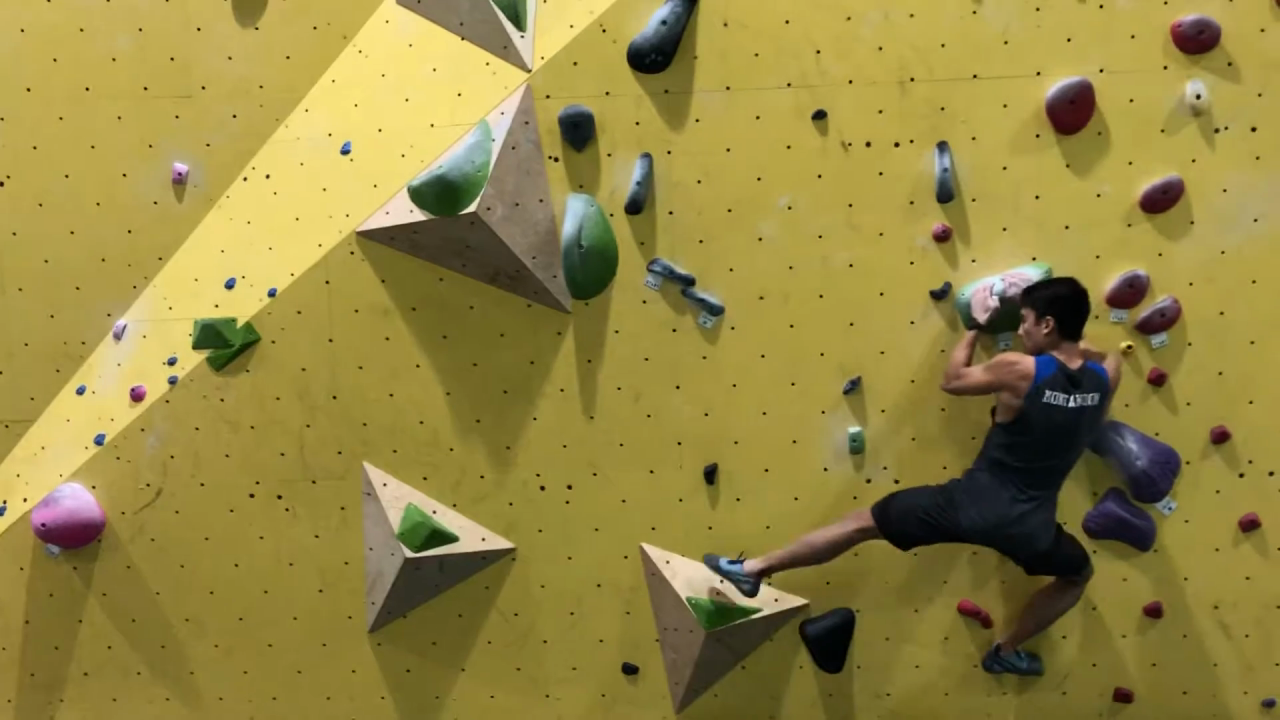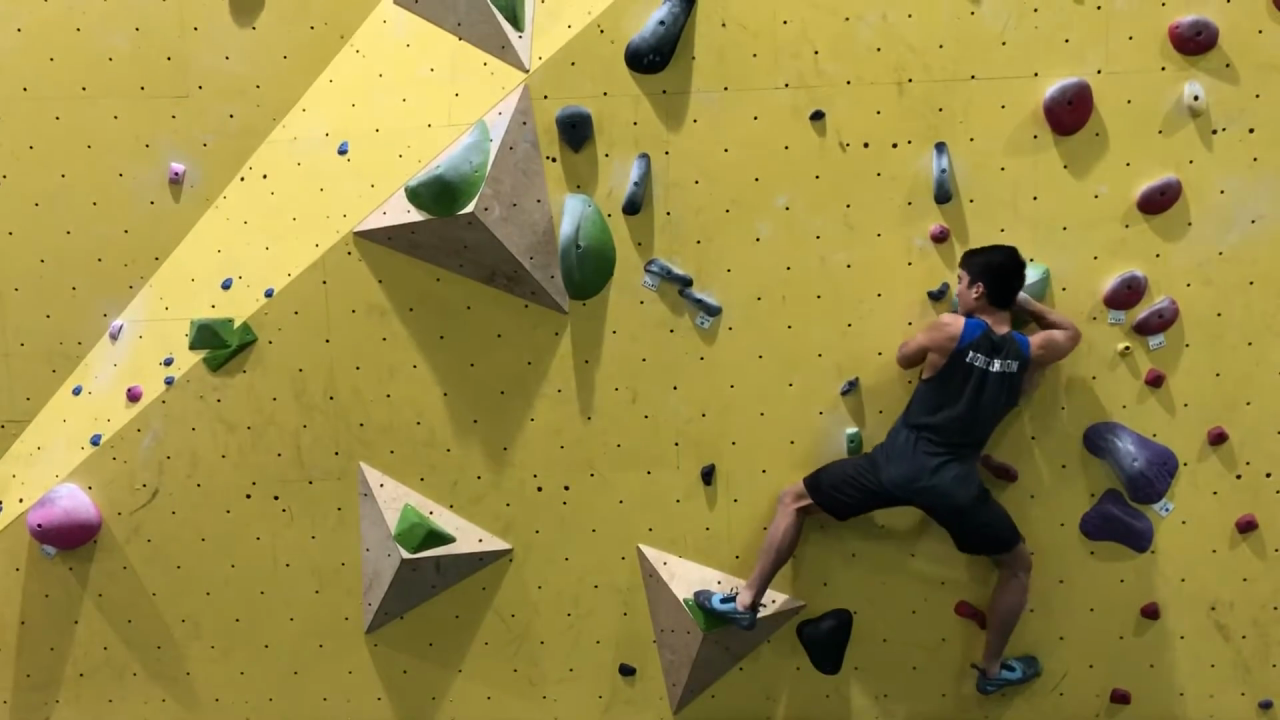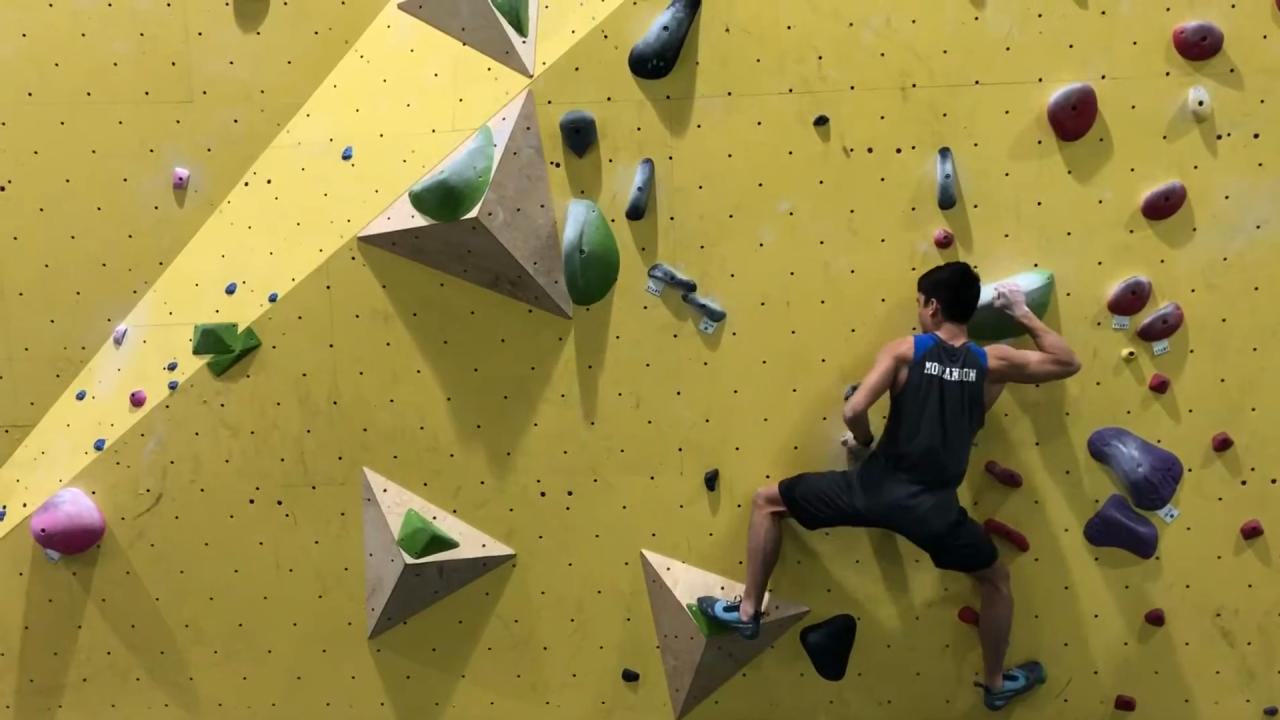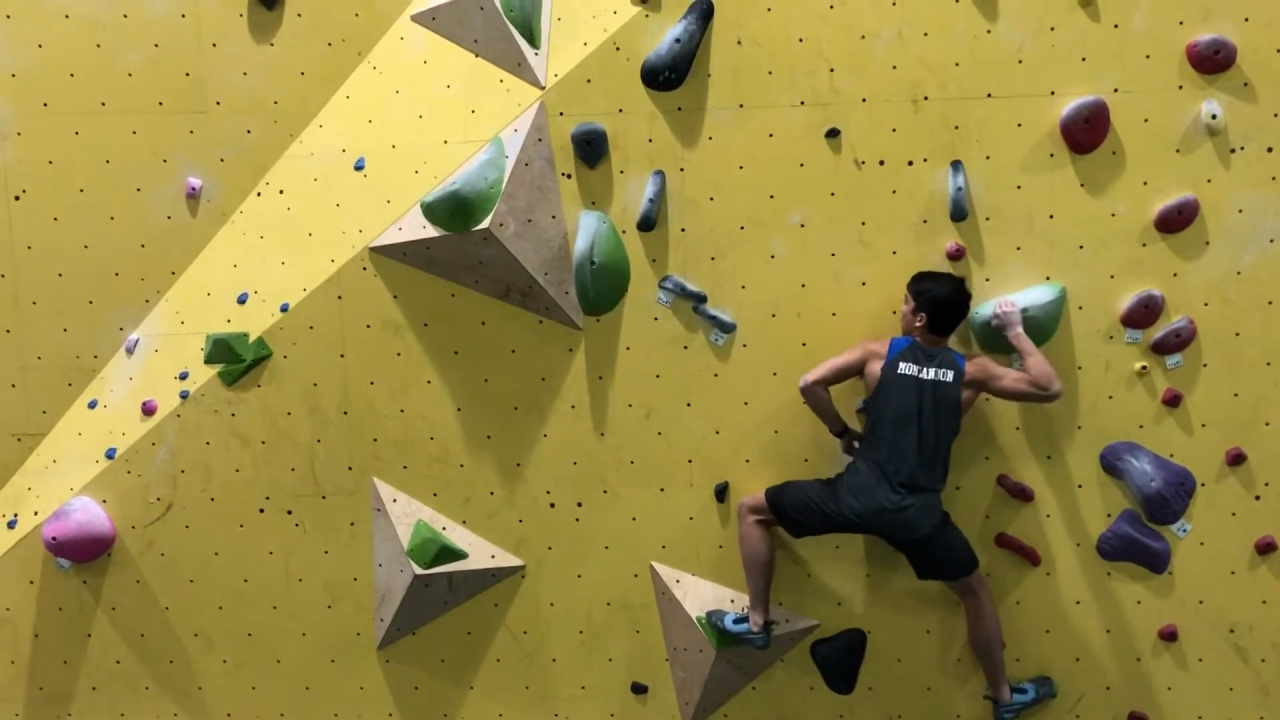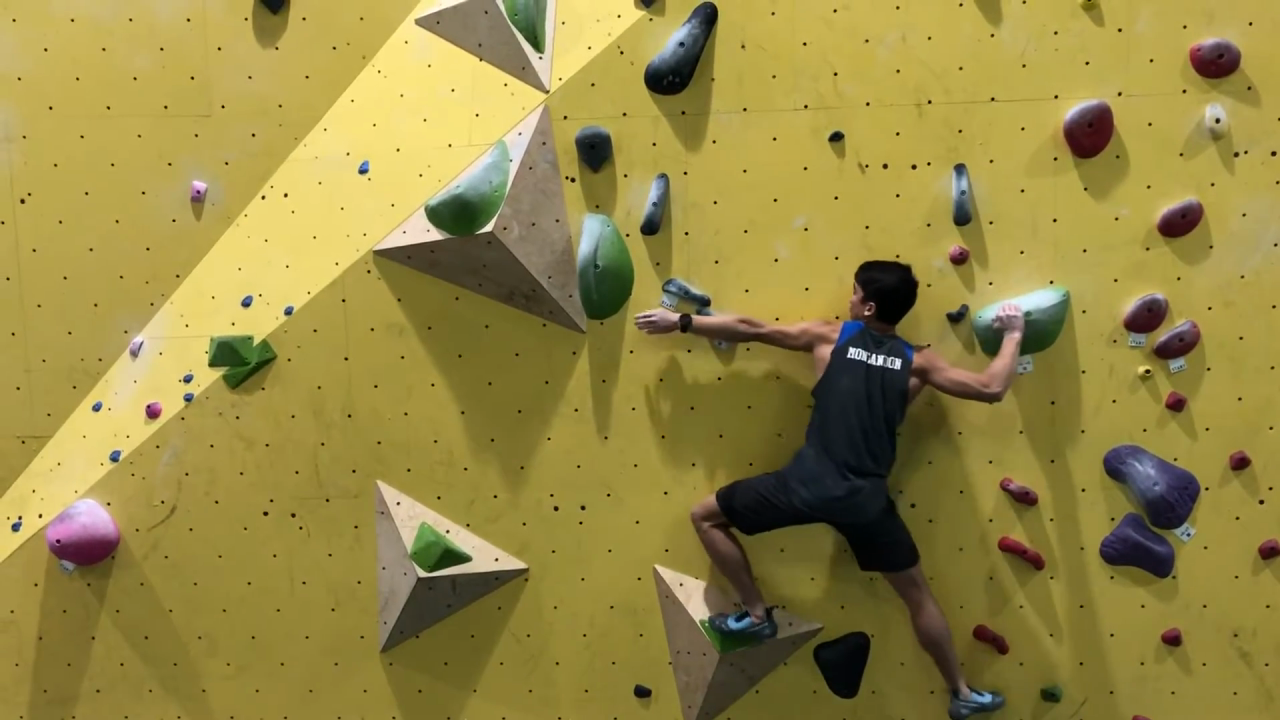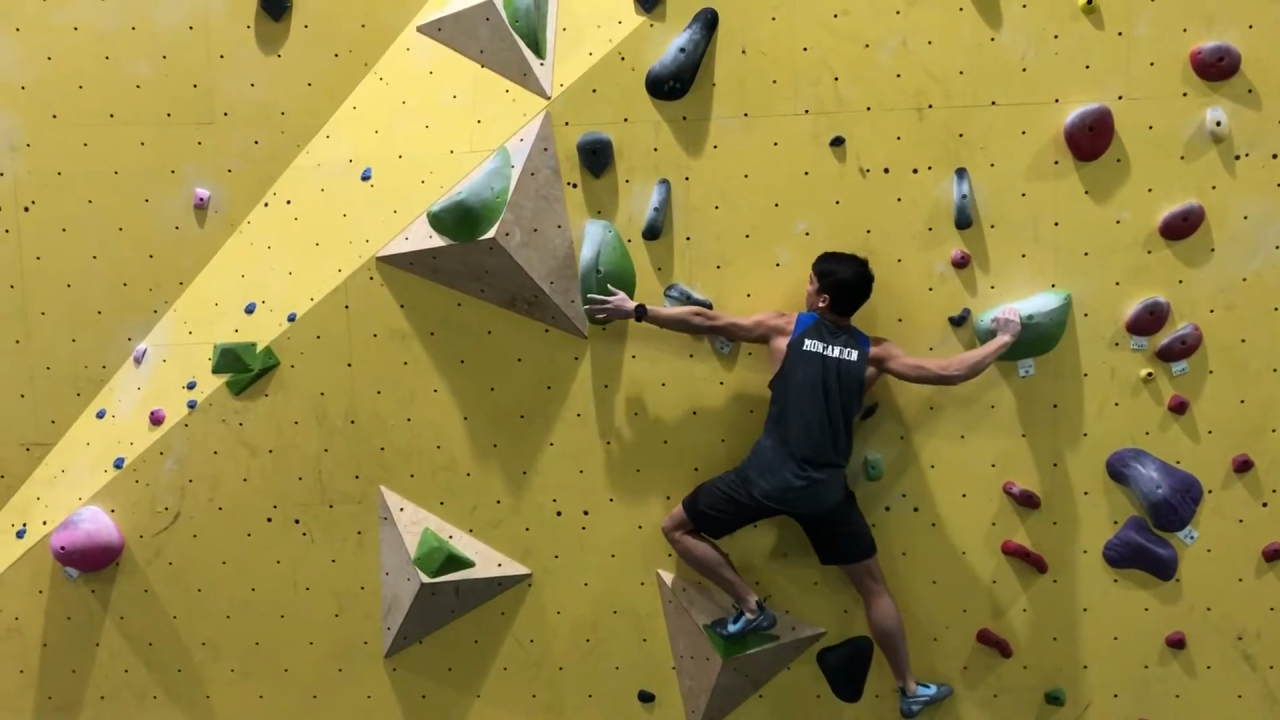
dt=0.7s
person 1, frame 1
left shoulder: (1018, 370)
right shoulder: (1106, 376)
left elbow: (952, 380)
right elbow: (1080, 347)
left wrist: (976, 325)
right wrist: (1056, 302)
left hip: (974, 502)
right hip: (1031, 523)
left knee: (857, 523)
right knee: (1077, 575)
left ankle: (753, 570)
right ankle: (1007, 651)
person 1, frame 2
left shoulder: (951, 329)
right shoulder: (1032, 352)
left elbow: (904, 357)
right elbow: (1071, 332)
right wrist: (1023, 300)
left hip: (897, 463)
right hip: (955, 482)
left knee: (793, 499)
right knee: (1018, 565)
left ankle: (746, 601)
right ankle: (993, 668)
person 1, frame 3
left shoulder: (904, 350)
right shoulder: (994, 363)
left elbow: (854, 409)
right elbow: (1068, 363)
left wrist: (862, 442)
right wrist: (1023, 314)
left hip: (877, 488)
right hip: (934, 506)
left knee: (766, 501)
right knee: (997, 580)
left ankle: (747, 610)
right ankle: (997, 683)
person 1, frame 4
left shoulder: (878, 353)
right shoulder: (971, 372)
left elbow: (810, 383)
right elbow: (1049, 388)
left wrist: (844, 433)
right wrist: (1015, 332)
left hip: (860, 494)
right hip: (918, 511)
left knee: (752, 510)
right knee: (976, 593)
left ankle: (755, 620)
person 1, frame 5
left shoulder: (828, 336)
right shoulder: (917, 362)
left elbow: (749, 329)
right elbow: (990, 389)
left wrist: (680, 322)
right wrist: (1012, 336)
left hip: (807, 484)
right hip: (865, 499)
left knee: (705, 516)
right knee: (919, 595)
left ankle: (756, 614)
person 1, frame 6
left shoulder: (785, 327)
right shoulder: (874, 352)
left elbow: (705, 321)
right elbow: (949, 372)
left wrist: (636, 311)
right wrist: (1002, 338)
left hip: (765, 476)
right hip: (825, 489)
left knee: (676, 527)
right knee: (873, 586)
left ankle: (750, 608)
